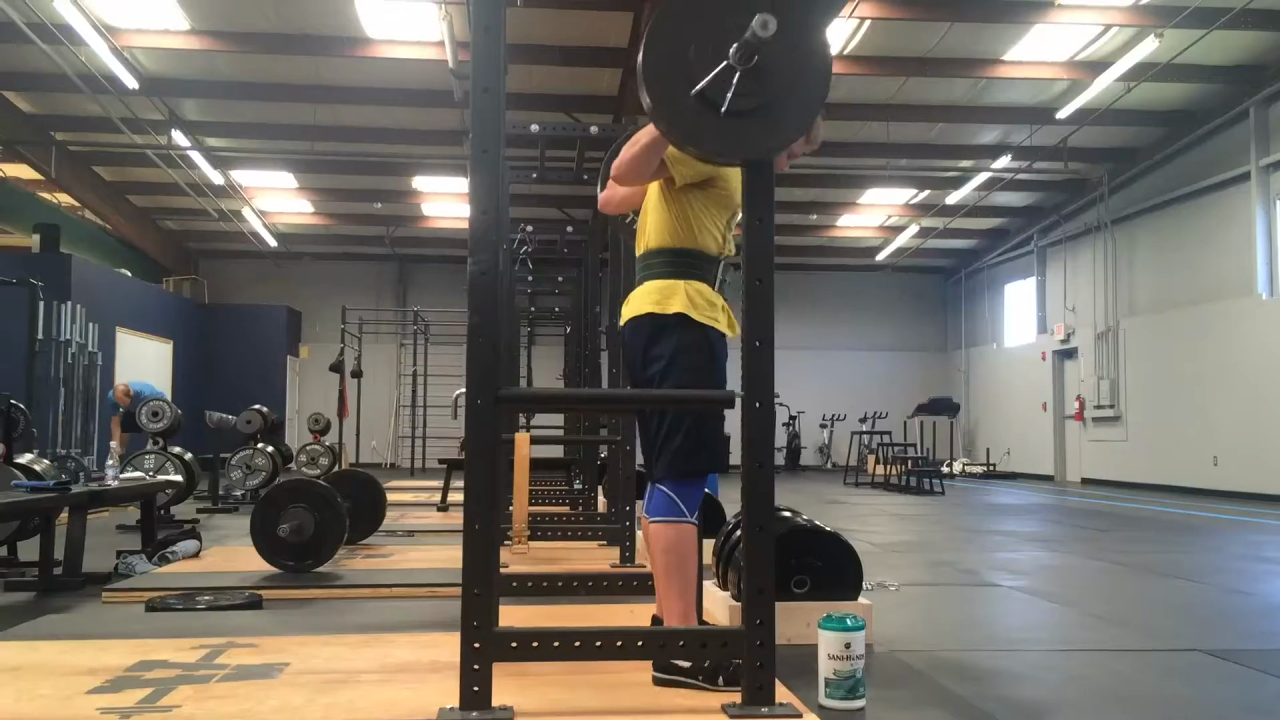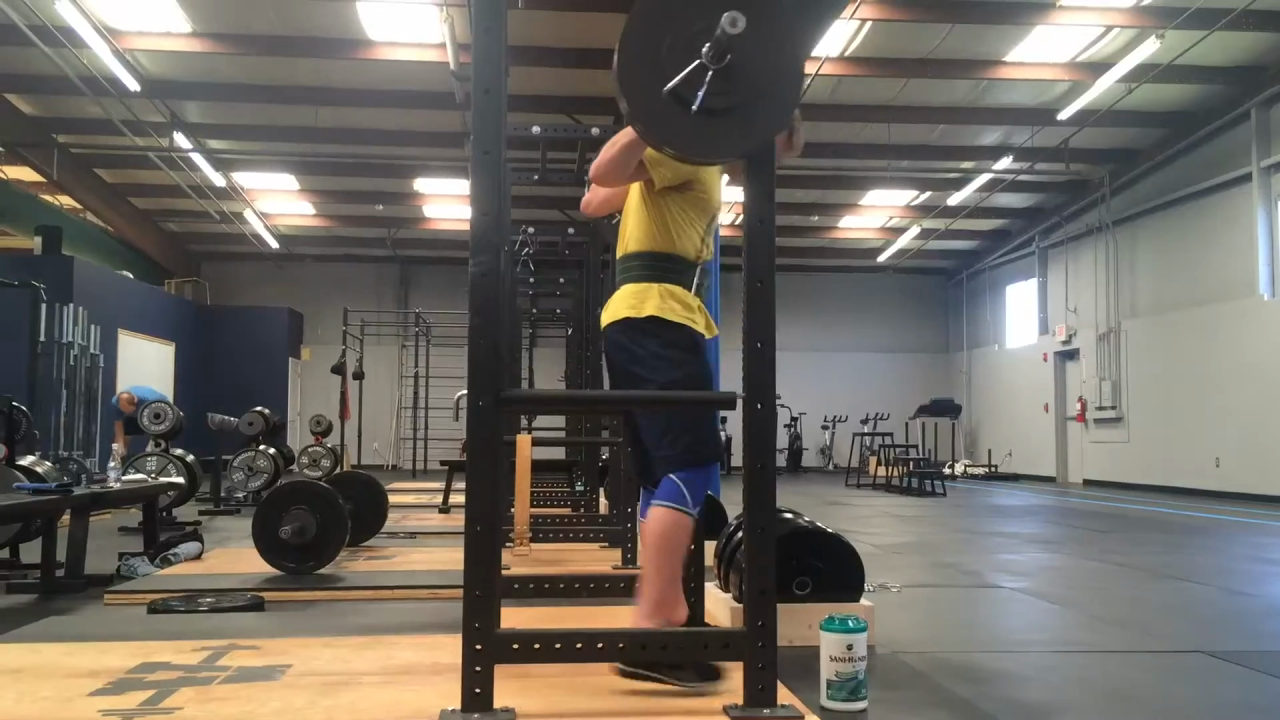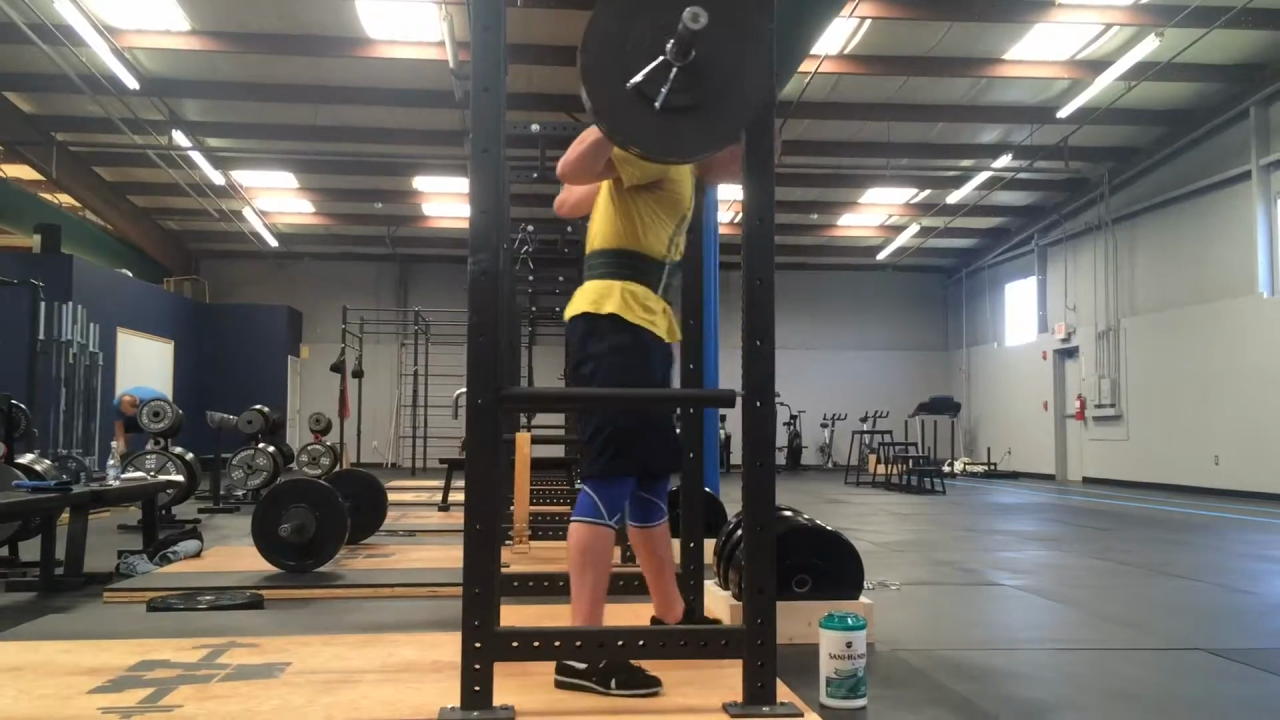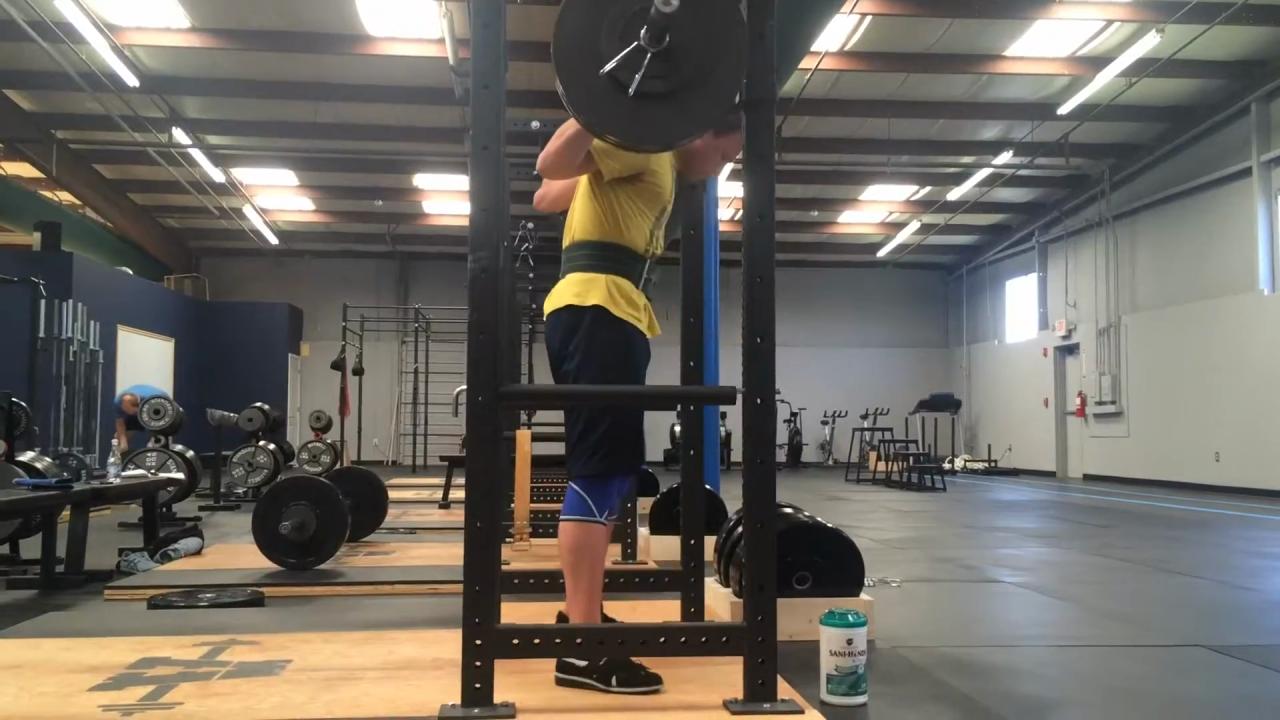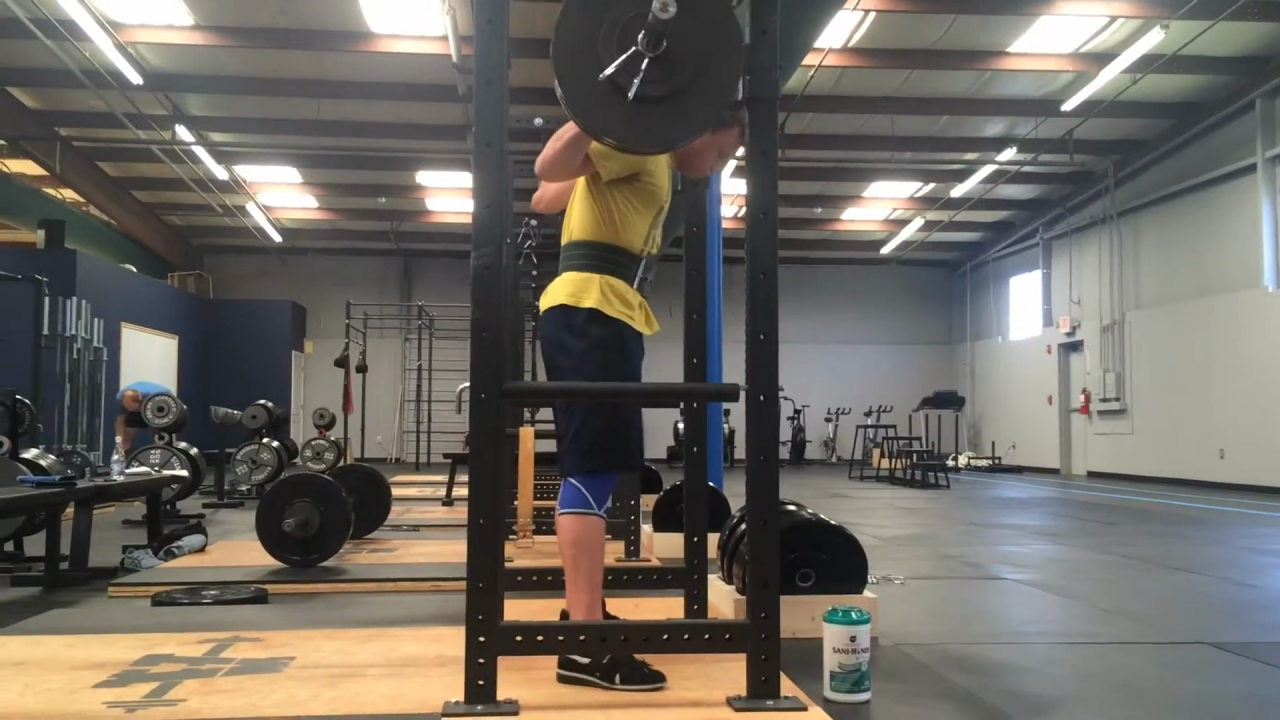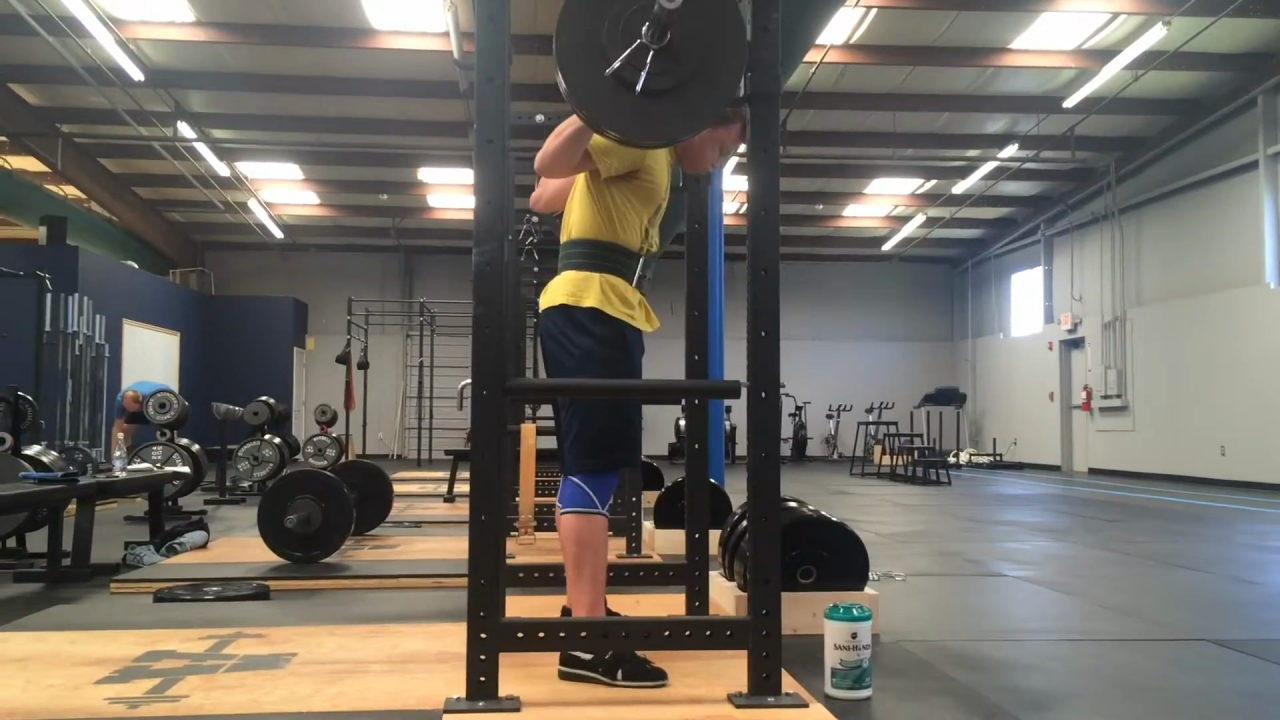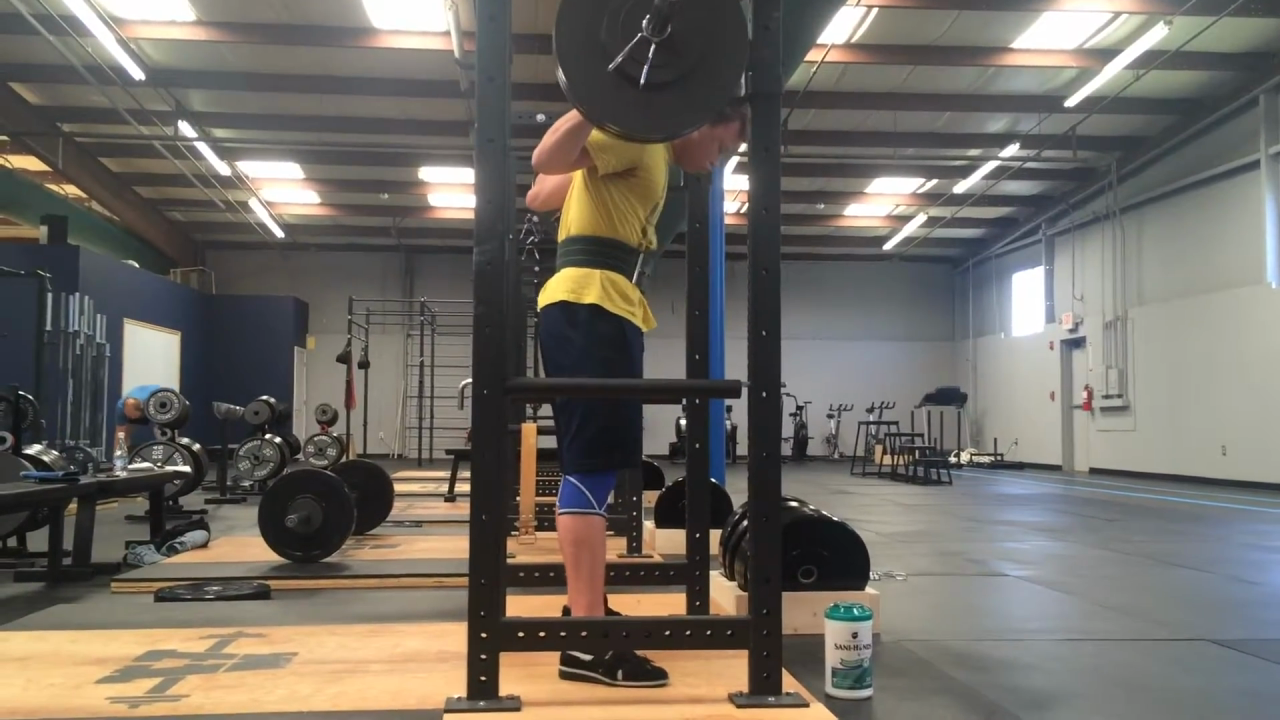
dt=0.3s
person 1, frame 1
left shoulder: (702, 161)
left elbow: (612, 198)
right elbow: (624, 173)
left hip: (658, 319)
right hip: (677, 318)
left knee: (669, 478)
right knee: (682, 478)
left ankle: (672, 618)
right ankle: (682, 650)
person 1, frame 2
left shoulder: (686, 168)
left elbow: (593, 202)
right elbow: (603, 173)
left hip: (646, 324)
right hip: (656, 322)
left knee: (665, 476)
right knee: (690, 470)
left ankle: (670, 618)
right ankle: (648, 633)
person 1, frame 3
left shoulder: (666, 170)
left elbow: (567, 202)
right elbow: (570, 169)
left hip: (631, 325)
right hip: (615, 320)
left knee: (648, 476)
right knee: (610, 478)
left ankle: (671, 614)
right ankle: (582, 653)
person 1, frame 4
left shoulder: (649, 162)
left elbow: (546, 196)
right elbow: (551, 163)
left hip: (602, 317)
right hip: (597, 313)
left knee: (612, 469)
right knee: (598, 474)
left ankle: (581, 611)
right ankle: (582, 650)
person 1, frame 5
left shoulder: (644, 162)
left elbow: (545, 199)
right elbow: (549, 167)
left hip: (591, 315)
right hip: (591, 313)
left knee: (591, 469)
right knee: (592, 469)
left ankle: (581, 612)
right ankle: (584, 647)
person 1, frame 6
left shoulder: (643, 158)
left elbow: (543, 197)
right elbow: (549, 162)
left hip: (592, 313)
right hip: (591, 310)
left knee: (591, 466)
right knee: (593, 467)
left ankle: (584, 610)
right ankle: (586, 643)
person 1, frame 7
left shoulder: (639, 155)
right shoulder: (638, 135)
left elbow: (540, 197)
right elbow: (546, 159)
left hip: (590, 311)
right hip: (590, 309)
left knee: (591, 467)
right knee: (592, 467)
left ankle: (585, 610)
right ankle: (587, 643)
